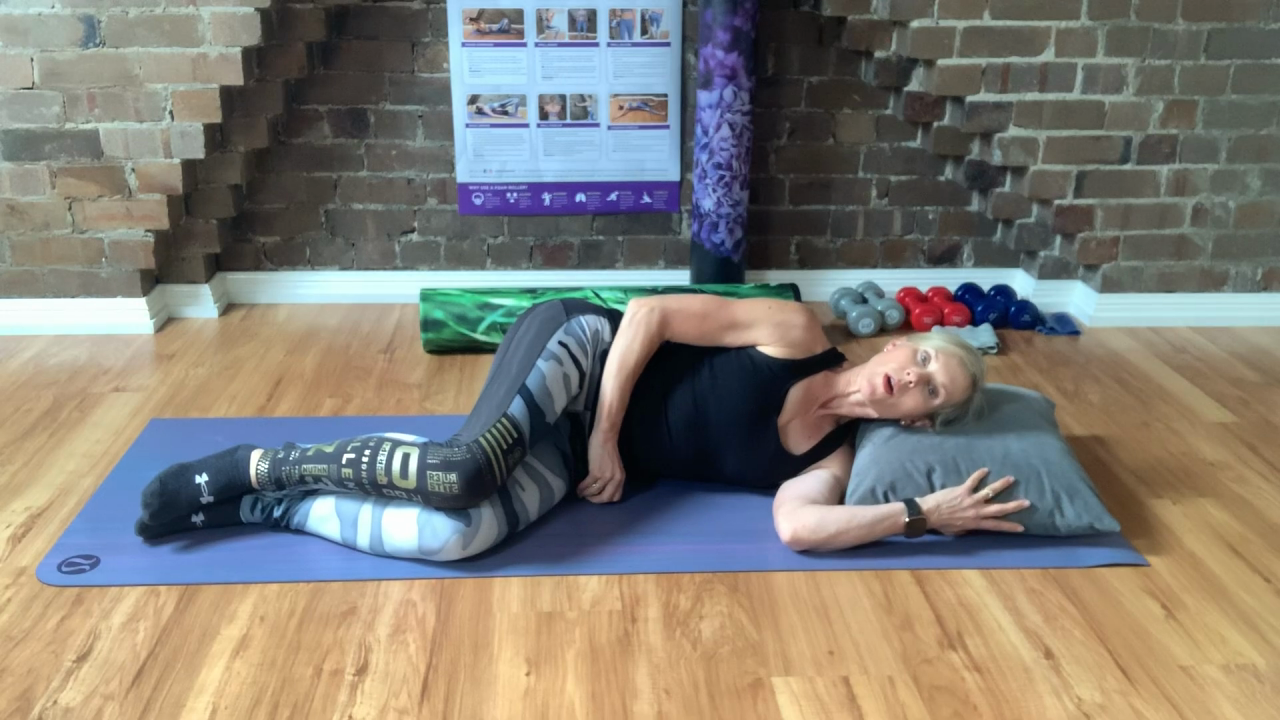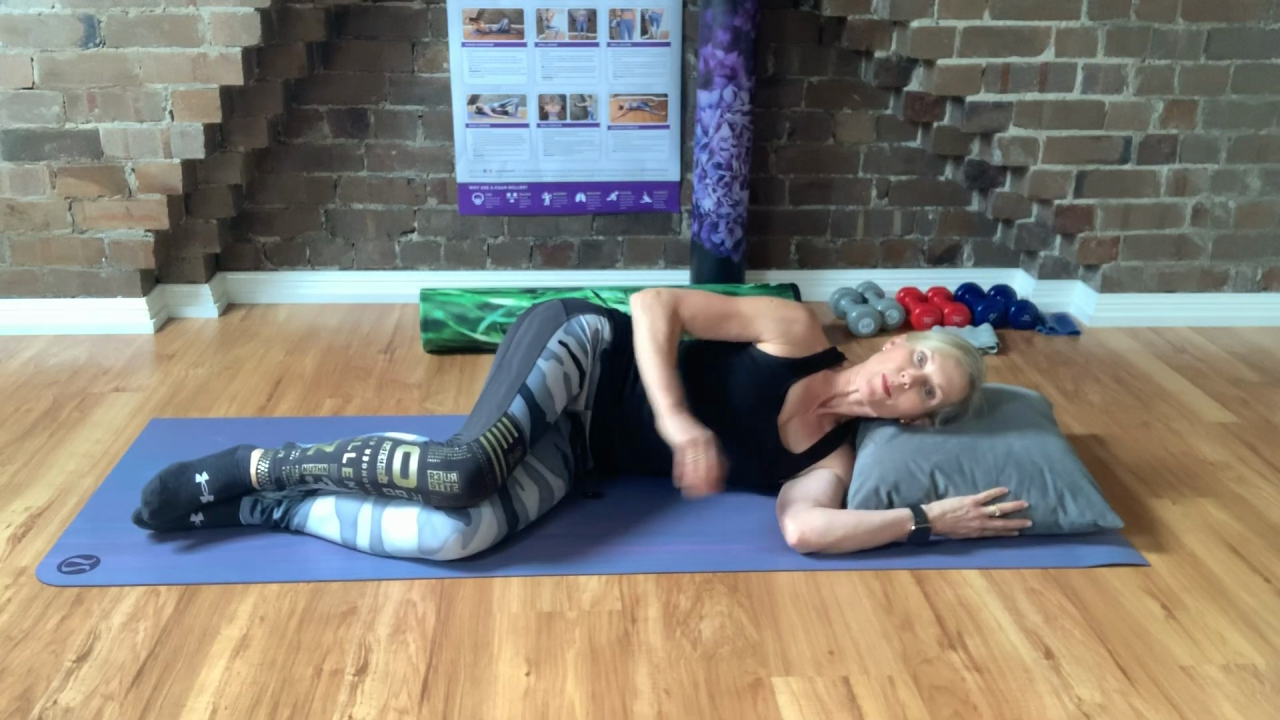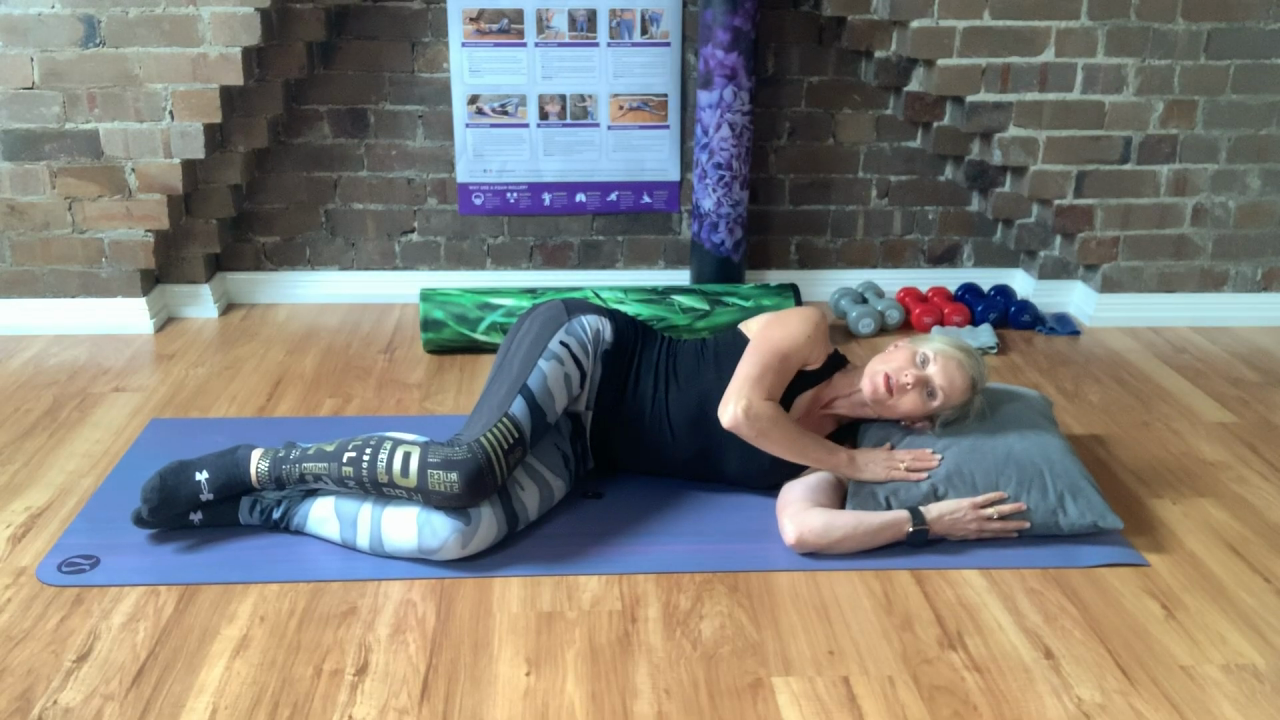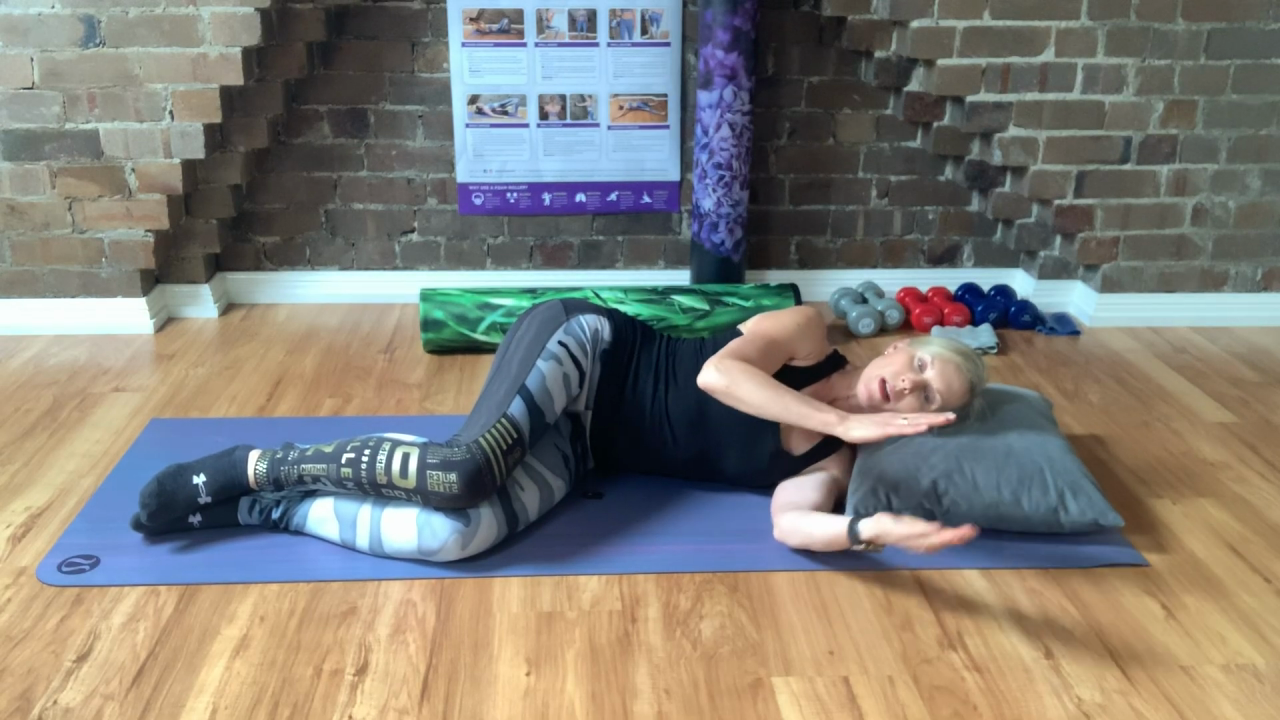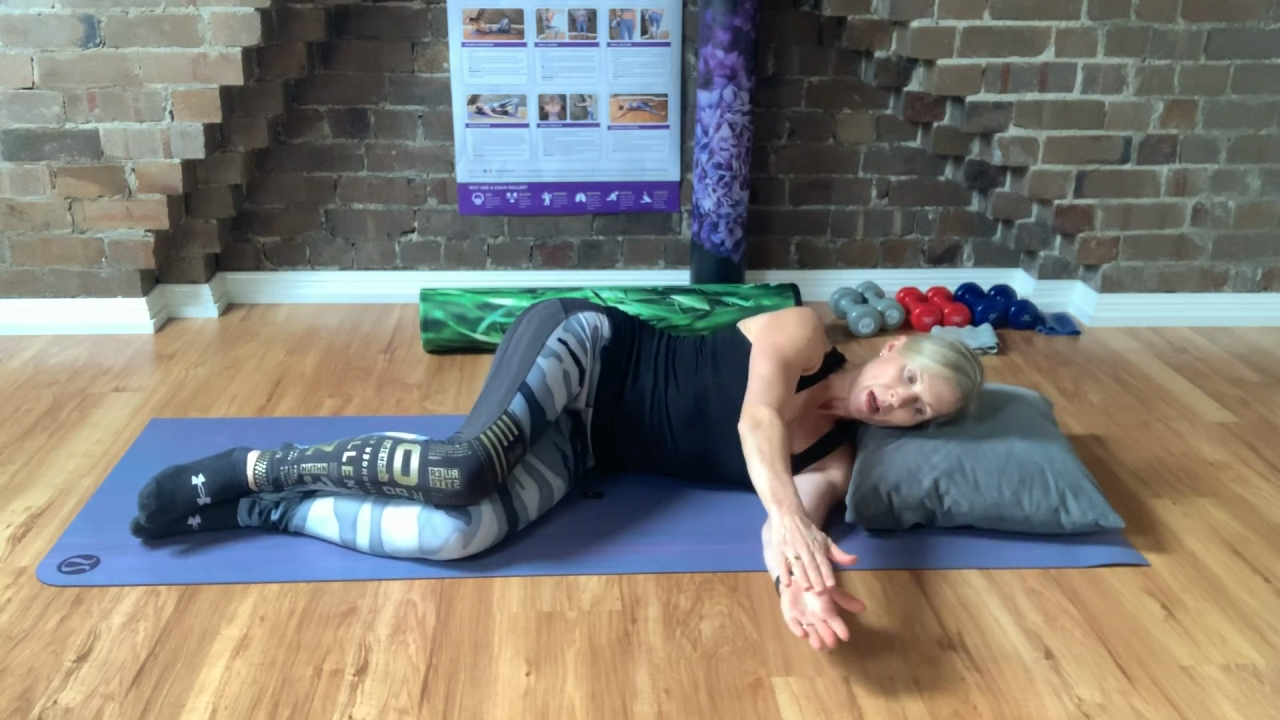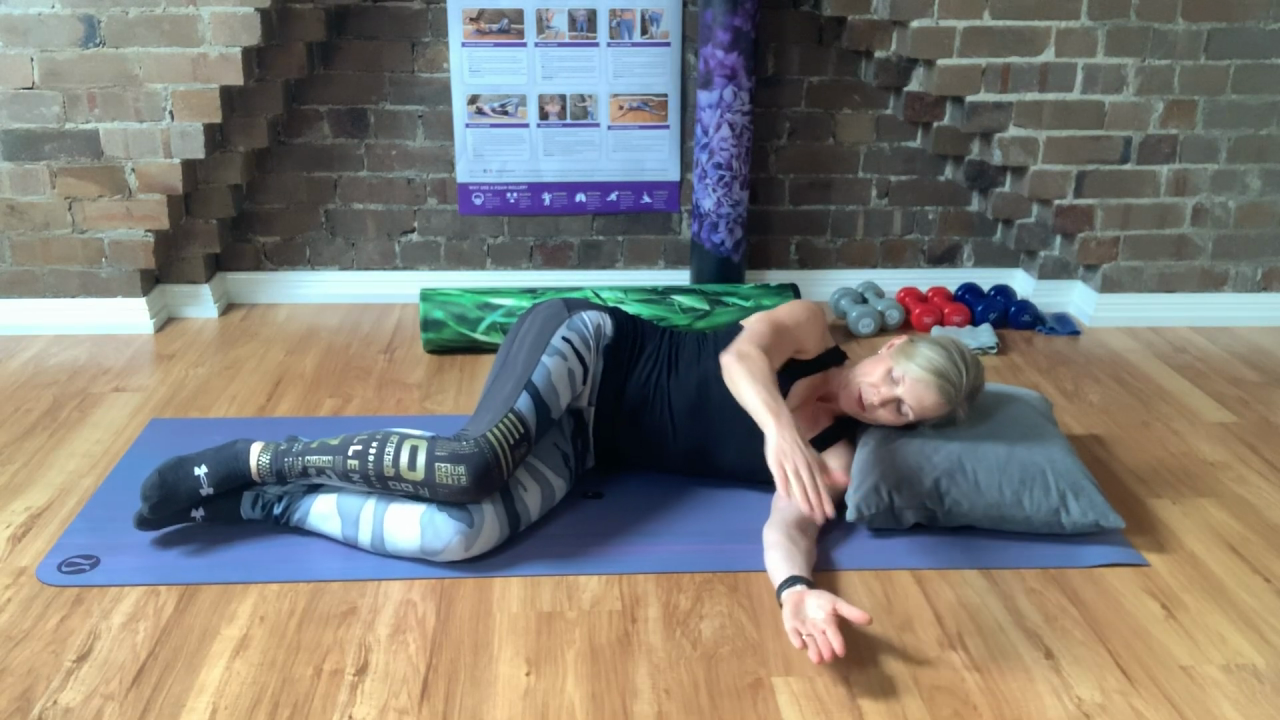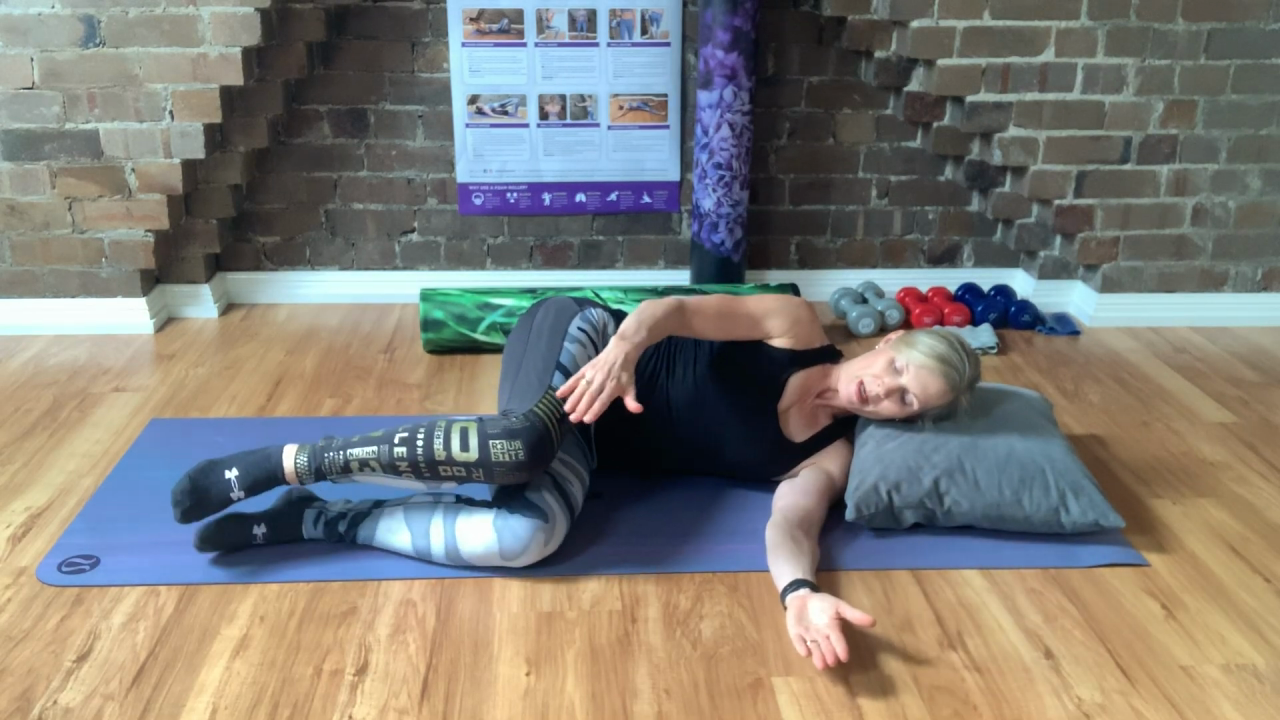
dt=0.7s
person 1, frame 1
left shoulder: (830, 458)
right shoulder: (794, 331)
left elbow: (800, 528)
right elbow: (650, 312)
left wrist: (927, 512)
right wrist: (605, 430)
left hip: (576, 453)
right hip: (578, 350)
left knee: (462, 532)
right knee: (462, 472)
left ankle: (264, 504)
right ankle: (249, 466)
person 1, frame 2
left shoulder: (833, 455)
right shoulder: (798, 331)
left elbow: (805, 531)
right elbow: (655, 301)
left wrist: (930, 518)
right wrist: (676, 418)
left hip: (582, 453)
right hip: (580, 350)
left knee: (460, 534)
right knee: (463, 472)
left ankle: (265, 506)
right ankle: (248, 466)
person 1, frame 3
left shoulder: (829, 454)
right shoulder: (811, 334)
left elbow: (804, 530)
right elbow: (738, 411)
left wrist: (929, 521)
right wrist: (859, 465)
left hip: (583, 451)
right hip: (581, 350)
left knee: (463, 533)
right knee: (464, 472)
left ankle: (265, 506)
right ankle: (251, 465)
person 1, frame 4
left shoulder: (829, 460)
right shoulder: (810, 334)
left elbow: (793, 526)
right elbow: (718, 373)
left wrist: (874, 531)
right wrist: (841, 420)
left hip: (580, 451)
right hip: (581, 350)
left knee: (458, 534)
right knee: (462, 474)
left ankle: (263, 507)
right ankle: (248, 466)
person 1, frame 5
left shoulder: (832, 462)
right shoulder: (807, 332)
left elbow: (792, 515)
right elbow: (754, 418)
left wrist: (797, 583)
right wrist: (793, 522)
left hip: (582, 447)
right hip: (579, 350)
left knee: (464, 530)
right knee: (463, 469)
left ankle: (259, 509)
right ankle: (249, 466)
person 1, frame 6
left shoulder: (839, 455)
right shoulder: (811, 328)
left elbow: (784, 522)
right elbow: (741, 356)
left wrist: (798, 590)
right wrist: (779, 425)
left hip: (584, 444)
right hip: (582, 343)
left knee: (468, 529)
right knee: (472, 464)
left ankle: (263, 503)
right ankle: (251, 457)
person 1, frame 7
left shoulder: (832, 458)
right shoulder: (796, 324)
left elbow: (791, 521)
right elbow: (677, 309)
left wrist: (800, 593)
right wrist: (626, 345)
left hip: (599, 444)
left knee: (533, 531)
right knee: (522, 443)
left ankle: (309, 520)
right ankle: (285, 464)
